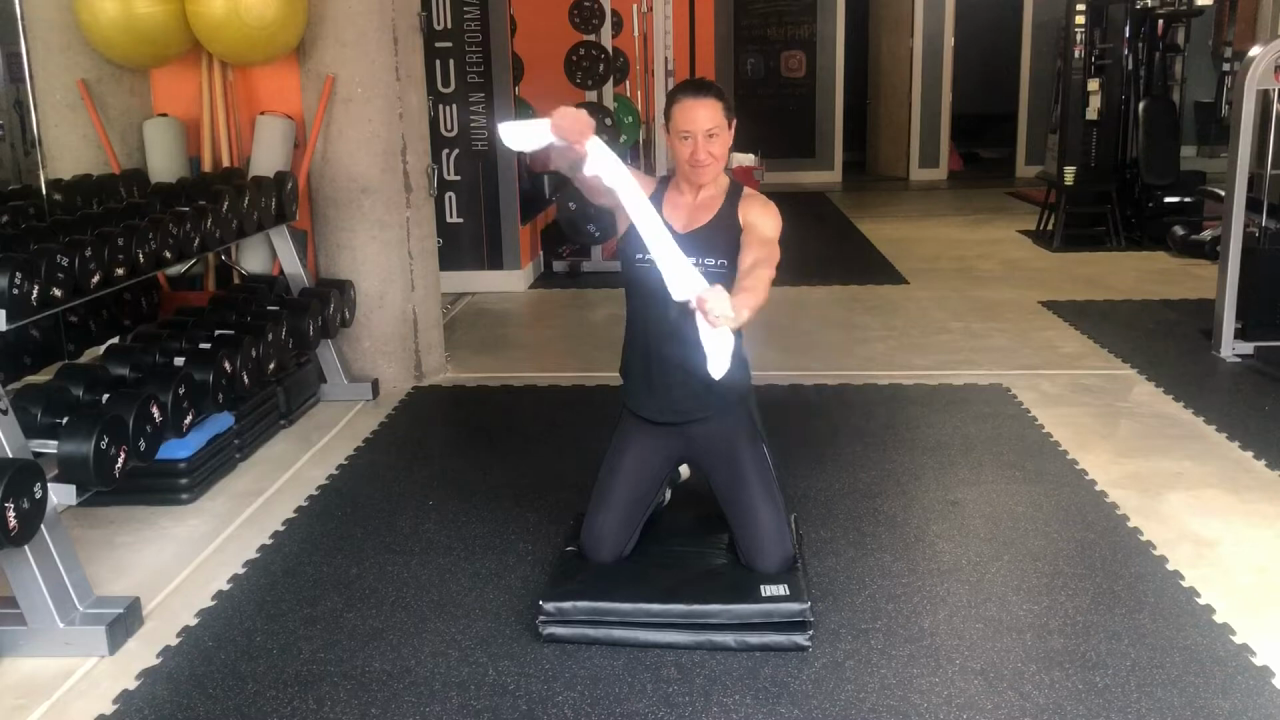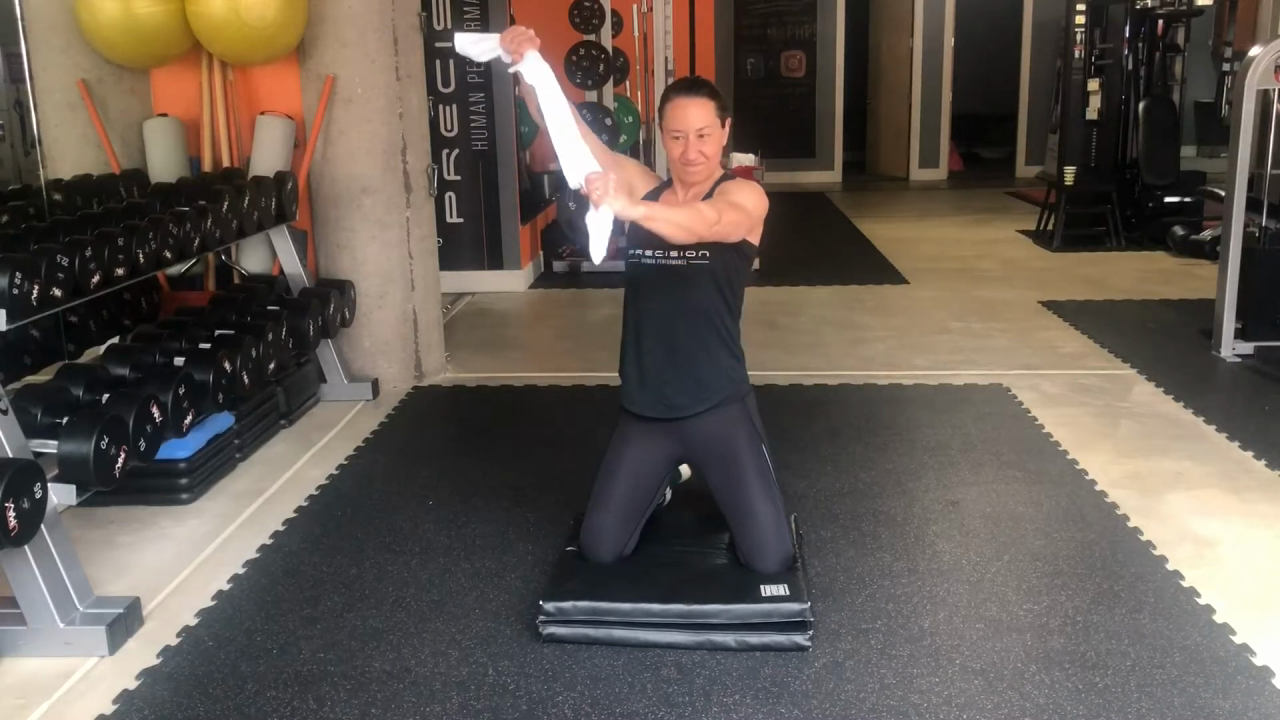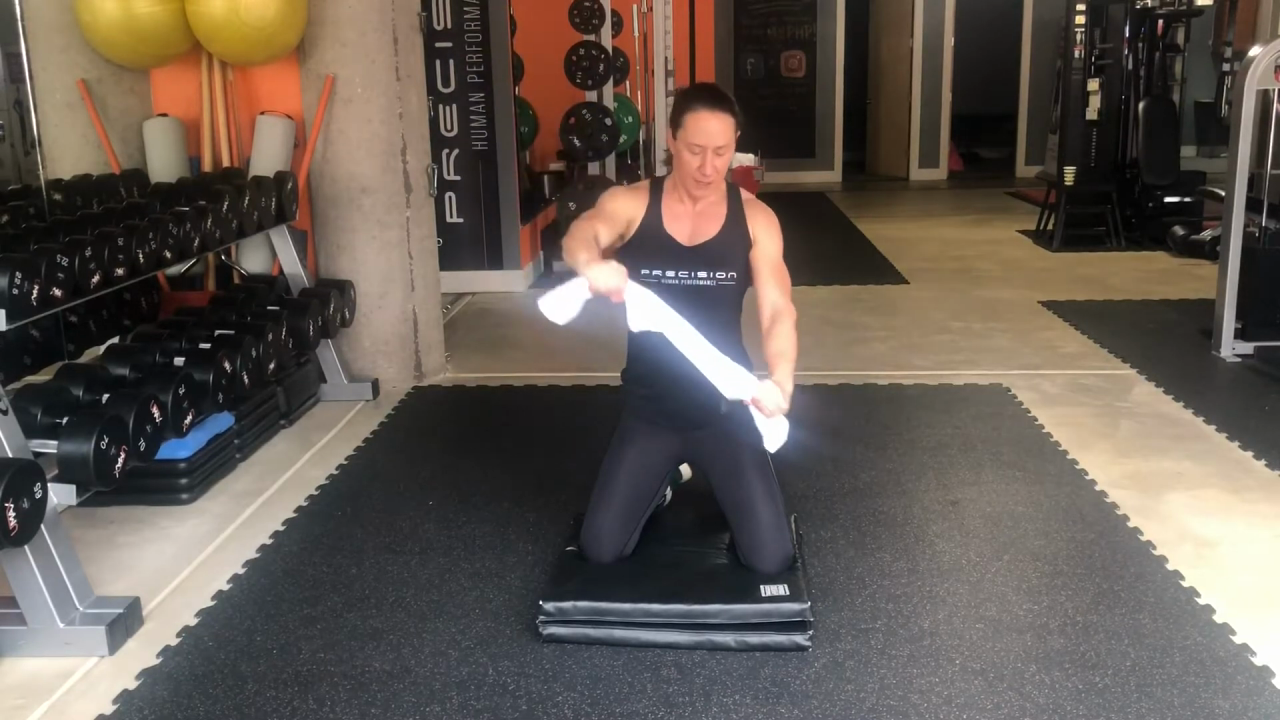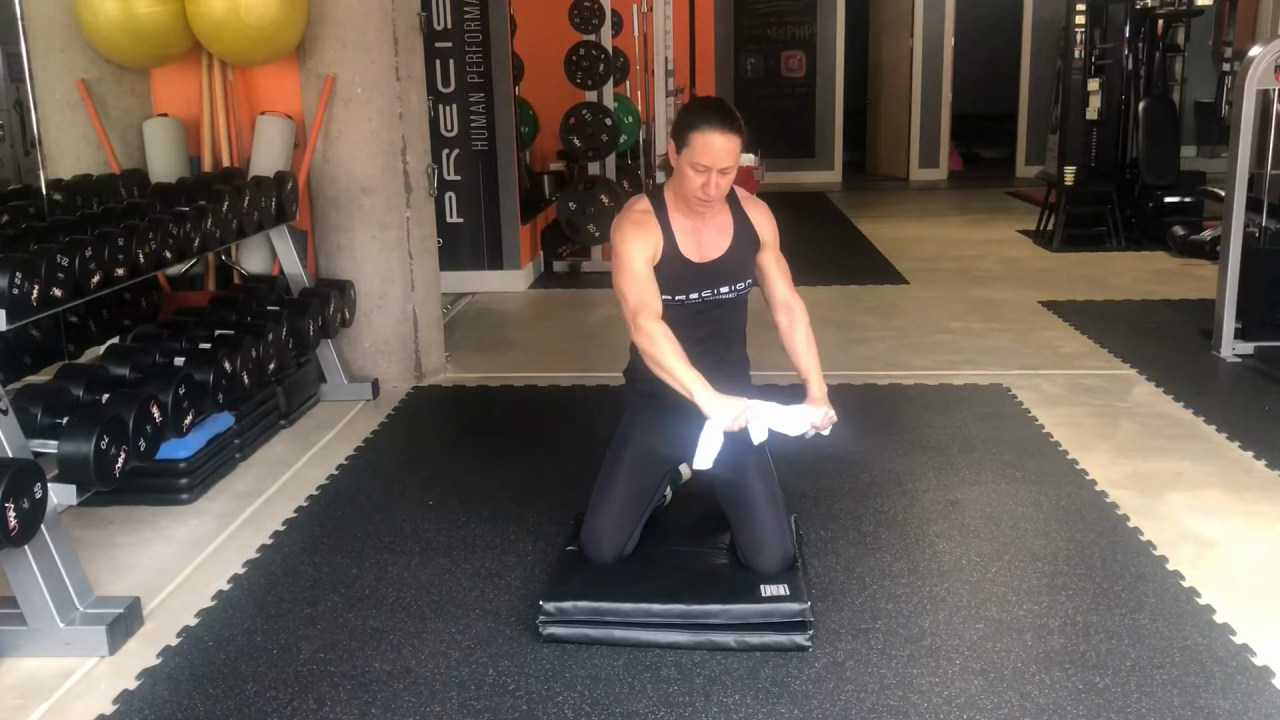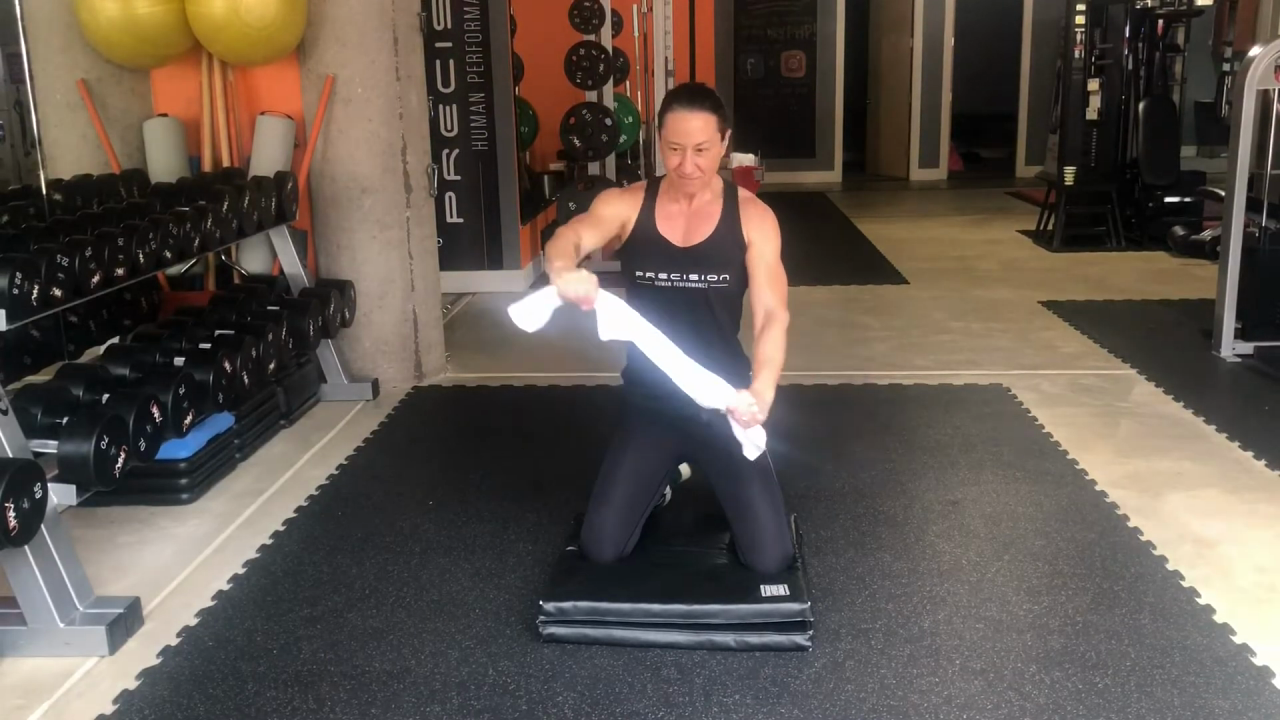
dt=1s
person 1, frame 1
left shoulder: (754, 210)
right shoulder: (636, 193)
left elbow: (759, 270)
right elbow: (579, 171)
left wrist: (733, 308)
right wrist: (567, 140)
left hip: (720, 408)
right hip: (644, 410)
left knee: (772, 559)
right knee: (599, 549)
left ankle: (712, 483)
right ankle: (659, 486)
person 1, frame 2
left shoulder: (745, 198)
right shoulder: (642, 188)
left elbow: (702, 222)
right elbow: (568, 129)
left wrist: (628, 206)
right wrist: (526, 66)
left hip: (719, 408)
right hip: (643, 409)
left knee: (771, 558)
right knee: (599, 547)
left ankle: (713, 481)
right ankle: (661, 483)
person 1, frame 3
left shoulder: (755, 217)
right shoulder: (630, 203)
left elbow: (778, 310)
right elbow: (581, 235)
left wrist: (779, 380)
right wrist: (592, 262)
left hip: (724, 407)
right hip: (649, 408)
left knee: (771, 558)
right knee: (599, 548)
left ankle: (702, 480)
right ankle: (660, 483)
person 1, frame 4
left shoulder: (754, 215)
right shoulder: (637, 225)
left elbow: (787, 306)
right elbow: (645, 324)
left wrist: (816, 387)
right wrist: (705, 398)
left hip: (731, 398)
right hip: (656, 402)
left knee: (772, 558)
right knee: (601, 547)
right ankle: (662, 483)
person 1, frame 5
left shoulder: (752, 217)
right shoulder: (625, 205)
left elbow: (772, 315)
right elbow: (570, 240)
left wrist: (760, 393)
right wrist: (563, 270)
left hip: (722, 404)
right hip: (648, 404)
left knee: (771, 558)
right knee: (601, 548)
left ankle: (709, 479)
right ankle: (663, 483)
